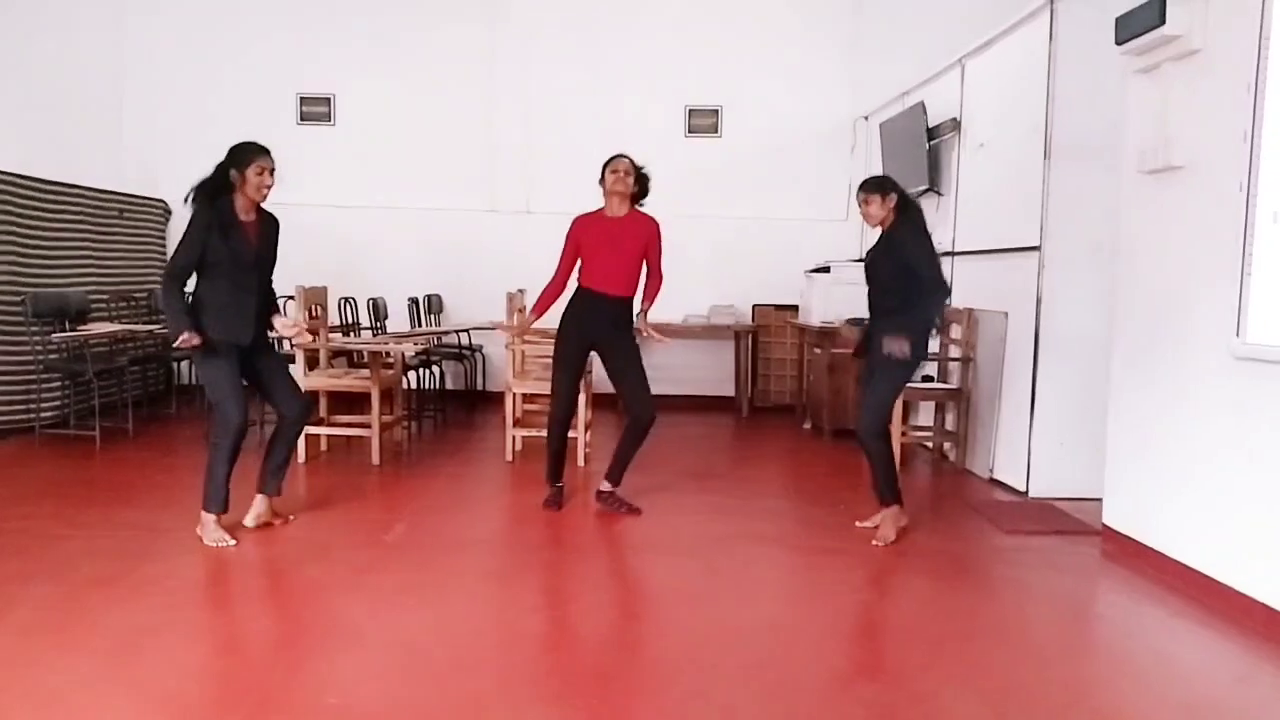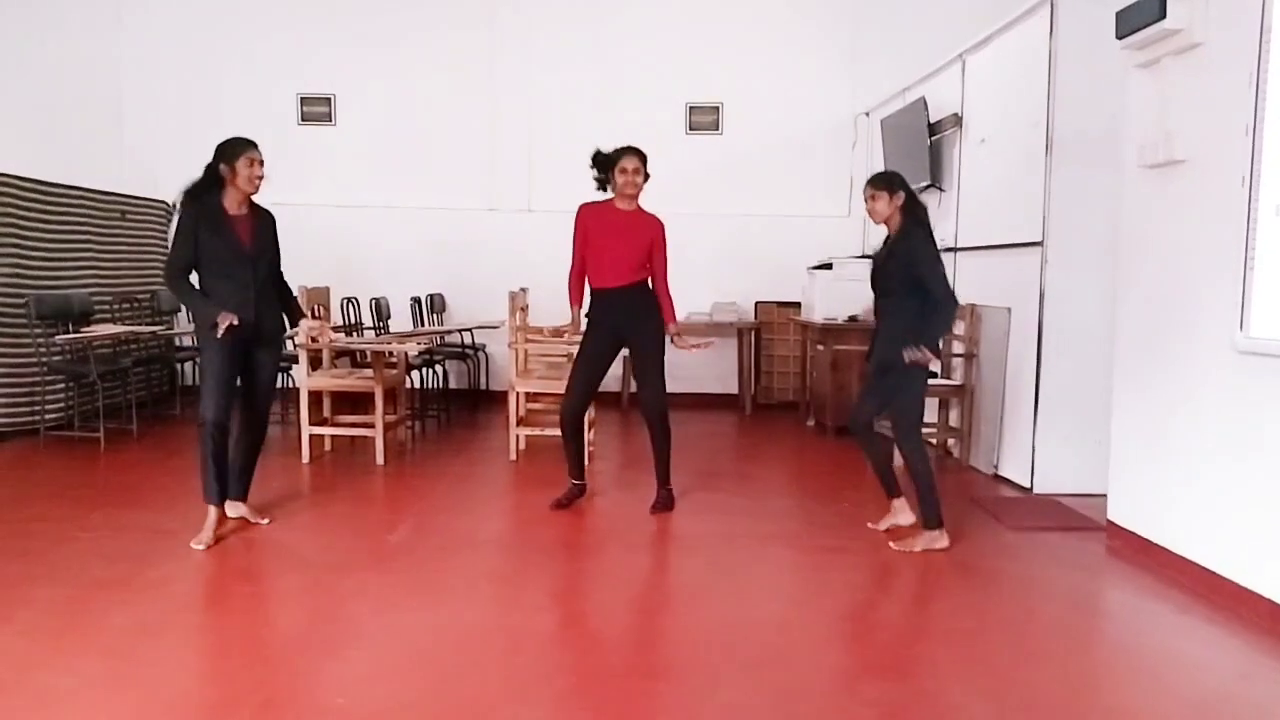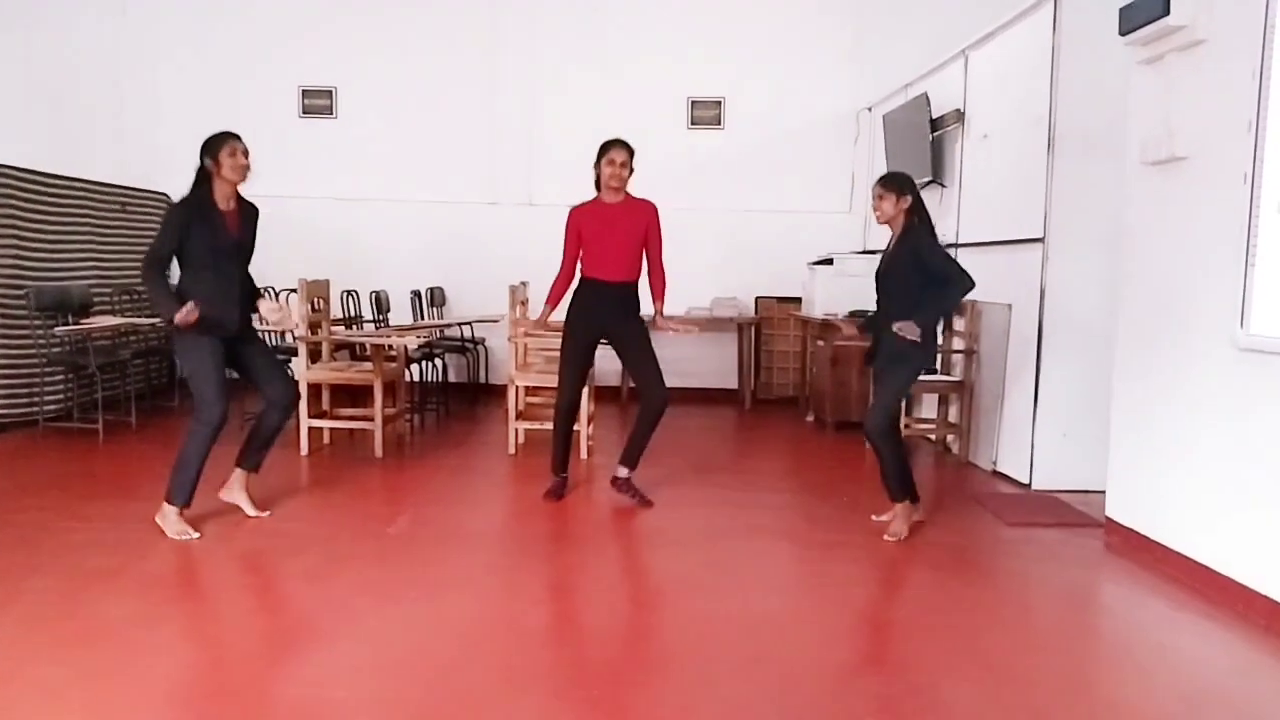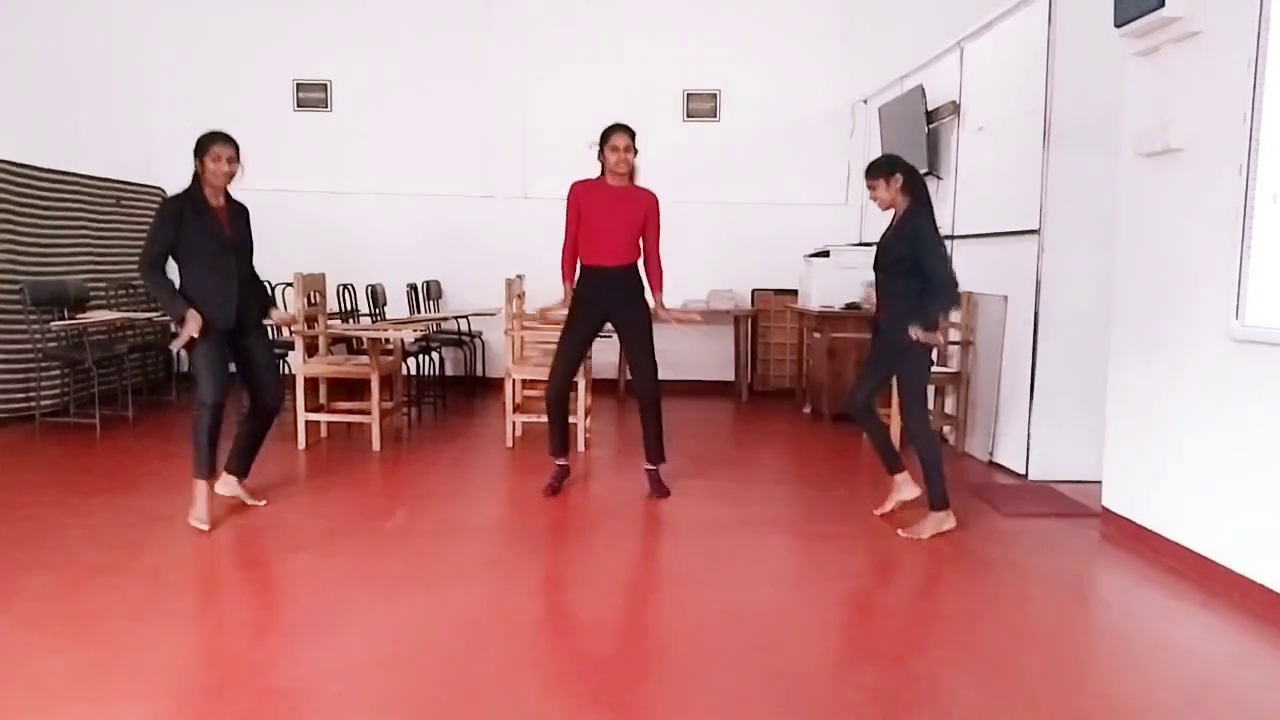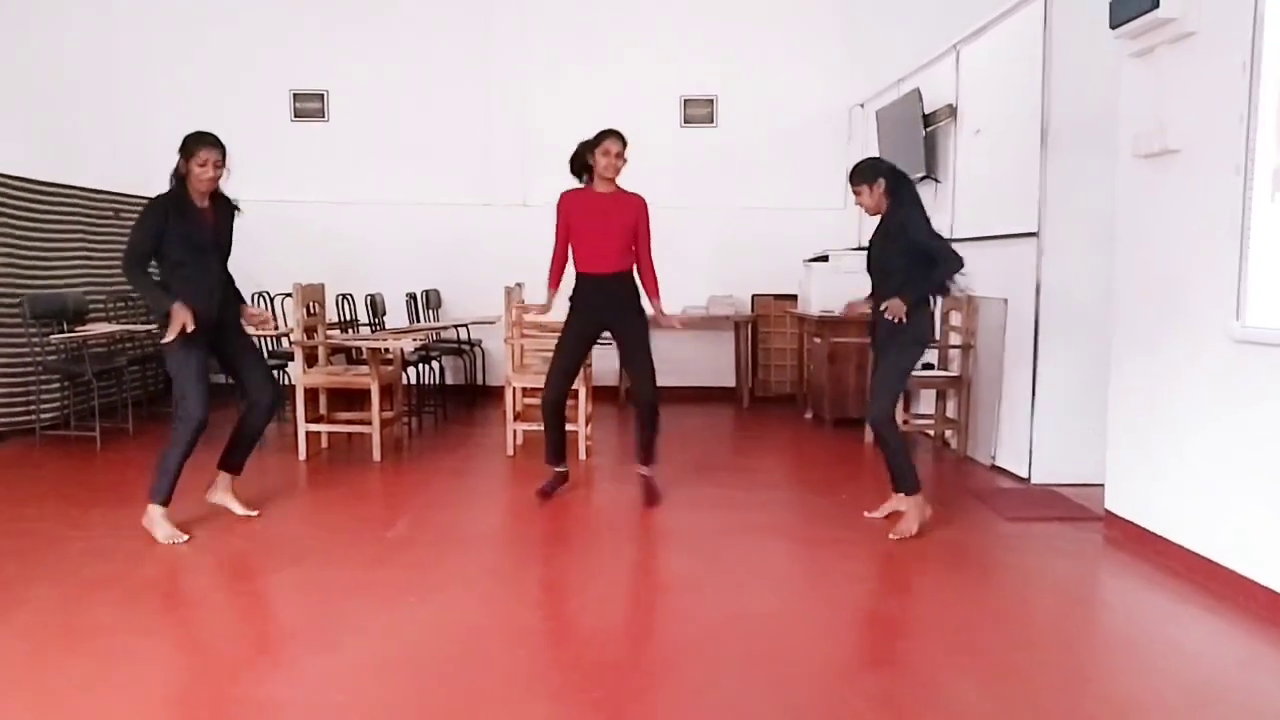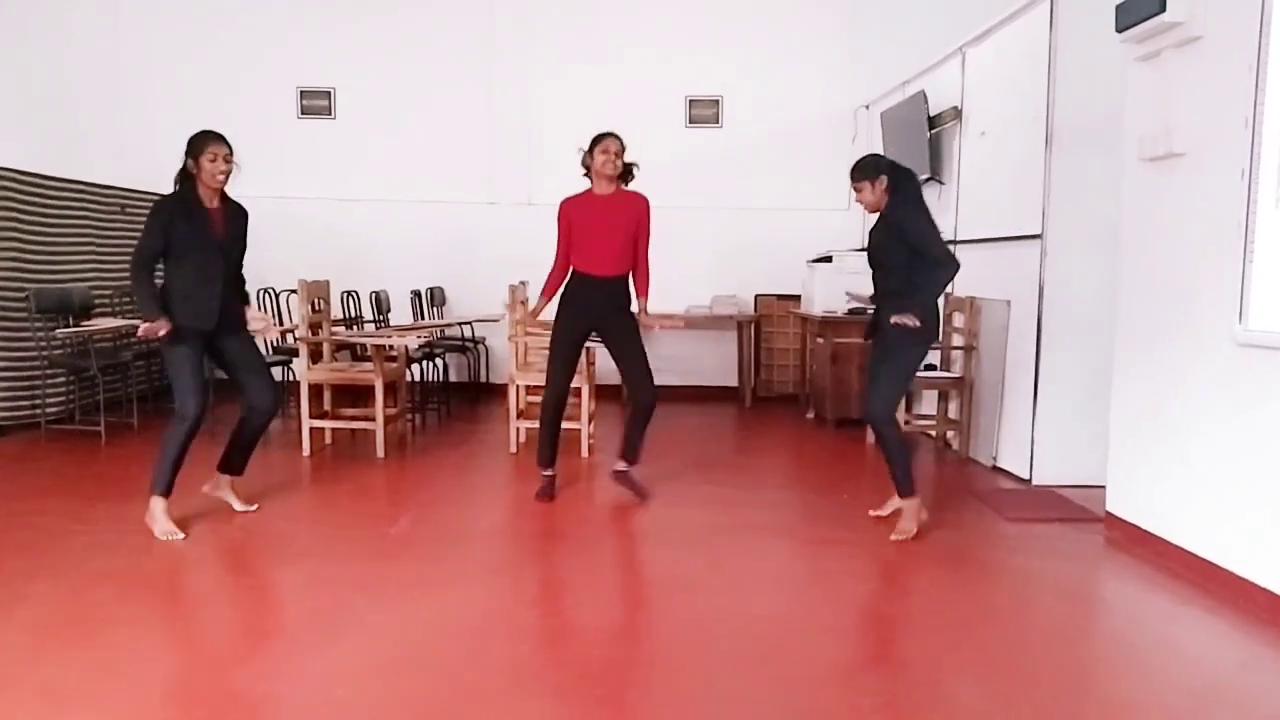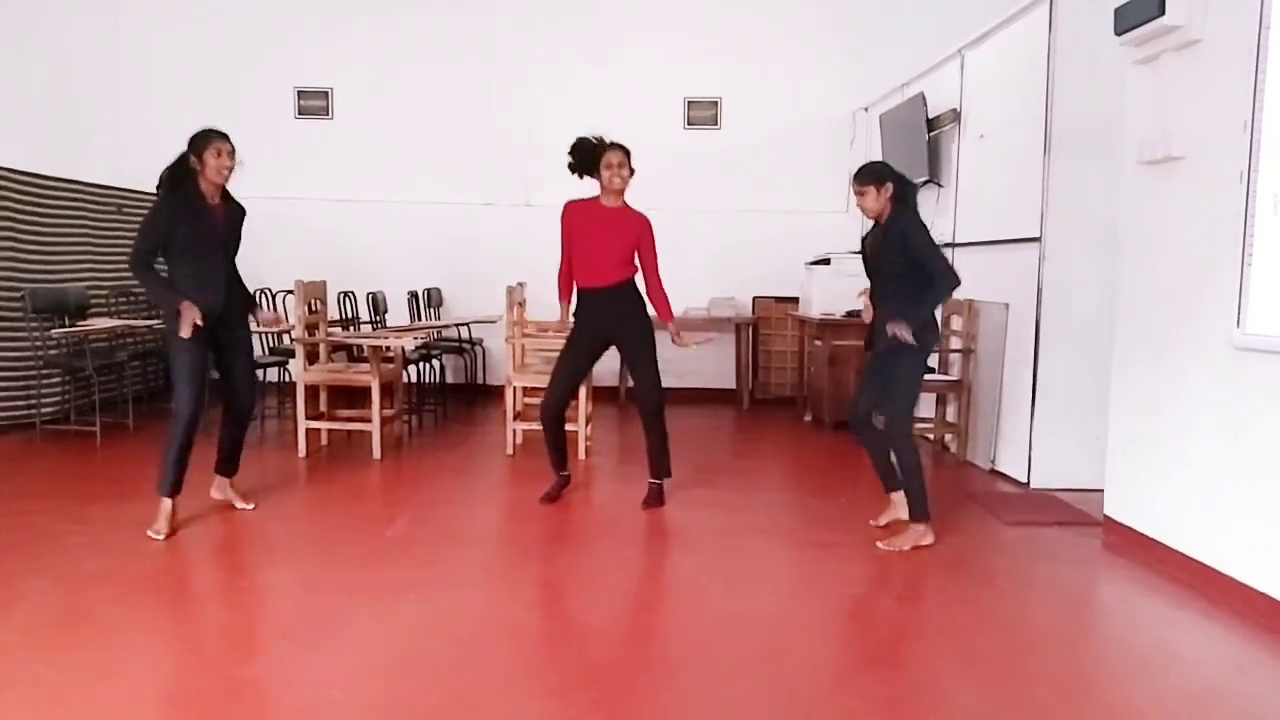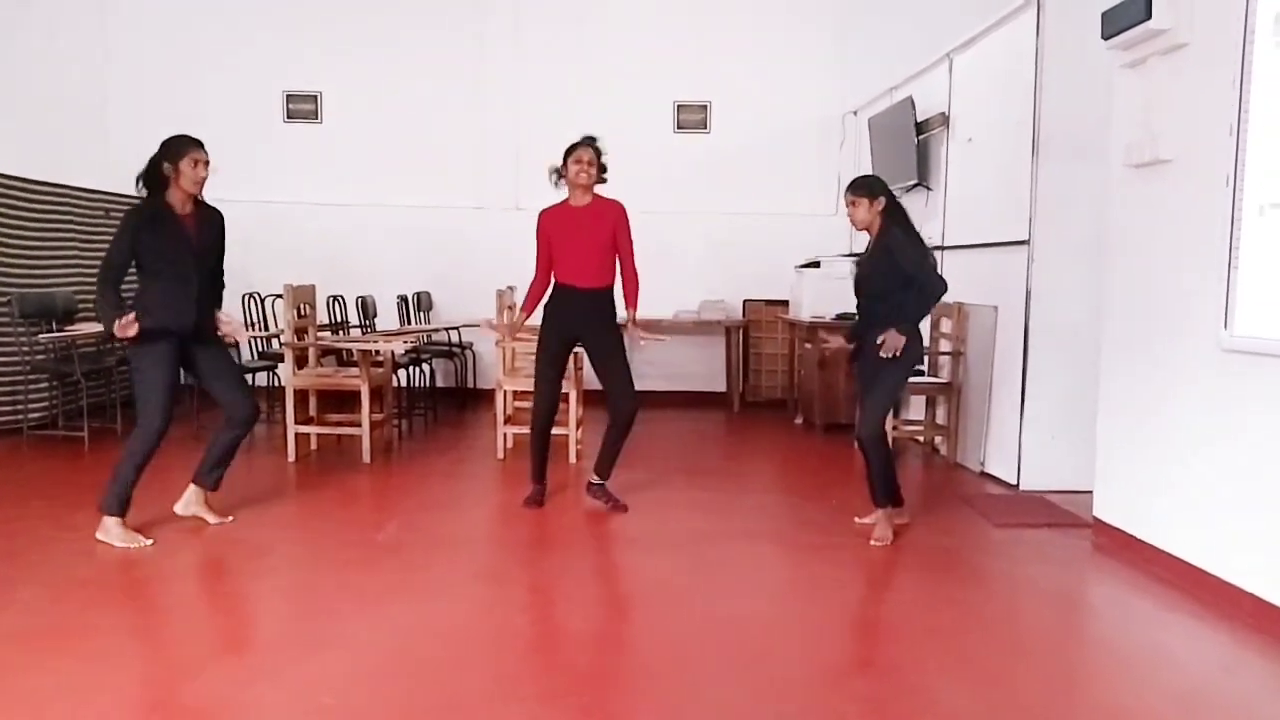
dt=0.4s
person 1, frame 1
left shoulder: (269, 224)
right shoulder: (208, 220)
right elbow: (173, 279)
left wrist: (277, 318)
right wrist: (183, 327)
left hip: (253, 336)
right hip: (214, 337)
left knee: (295, 409)
right knee: (233, 418)
left ankle: (262, 504)
right ankle: (209, 517)
person 1, frame 2
left shoulder: (265, 220)
right shoulder: (197, 216)
right elbow: (176, 276)
left wrist: (299, 318)
right wrist: (212, 313)
left hip: (265, 331)
right hip: (220, 330)
left knee: (257, 416)
right knee: (213, 413)
left ankle: (237, 500)
right ankle: (213, 511)
person 1, frame 3
left shoulder: (249, 213)
right shoulder: (187, 211)
right elbow: (153, 266)
left wrist: (261, 303)
right wrist: (173, 309)
left hip: (238, 326)
right hip: (198, 326)
left knee: (284, 393)
right knee: (213, 412)
left ankle: (238, 482)
right ankle: (171, 508)
person 1, frame 4
left shoulder: (240, 212)
right shoulder: (177, 209)
right elbow: (150, 267)
left wrist: (269, 307)
right wrist: (183, 310)
left hip: (245, 318)
right hip: (205, 321)
left knee: (269, 399)
right knee: (211, 397)
left ankle: (232, 478)
right ankle: (202, 487)
person 1, frame 5
left shoulder: (225, 211)
right shoulder: (162, 209)
right elbow: (133, 265)
left wrist: (240, 305)
right wrist: (172, 305)
left hip: (221, 320)
right hip: (185, 322)
left knee: (265, 394)
right knee: (194, 413)
left ankle: (223, 484)
right ankle: (156, 510)
person 1, frame 6
left shoulder: (237, 213)
right shoulder: (170, 209)
right elbow: (141, 268)
left wrist: (246, 308)
right wrist: (154, 314)
left hip: (226, 323)
right hip: (183, 324)
left knee: (265, 400)
right knee: (191, 408)
left ankle: (223, 480)
right ankle: (158, 504)
person 1, frame 7
left shoulder: (235, 210)
right shoulder: (173, 204)
right elbow: (140, 262)
left wrist: (253, 306)
right wrist: (178, 304)
left hip: (230, 317)
right hip: (190, 319)
left knee: (241, 400)
right knee: (187, 407)
left ankle: (223, 482)
right ankle: (166, 505)
person 1, frame 8
left shoulder: (212, 219)
right shoulder: (143, 217)
right elbow: (109, 276)
left wrist: (217, 313)
right wrist: (116, 319)
left hip: (200, 333)
right hip: (155, 333)
left knee: (243, 410)
right knee: (154, 422)
left ankle: (195, 496)
right ankle: (111, 520)
person 2, frame 1
left shoulder: (906, 238)
right shoulder: (885, 242)
left elbow: (938, 289)
left wrist: (909, 335)
right wrist: (864, 337)
left hip: (899, 347)
right hip: (880, 343)
left knee: (867, 423)
right knee: (875, 425)
left ankle: (893, 509)
right ankle: (888, 508)
person 2, frame 2
left shoulder: (914, 241)
right shoulder: (892, 243)
left elbow: (946, 301)
left wrist: (926, 345)
left hip: (908, 355)
right hip: (889, 350)
left knee: (907, 437)
right knee: (860, 421)
left ankle: (934, 531)
right ankle: (899, 505)
person 2, frame 3
left shoulder: (919, 240)
right shoulder: (894, 244)
left elbow: (962, 283)
left wrist: (922, 323)
right wrist: (862, 327)
left hip: (911, 349)
right hip: (889, 346)
left knee: (876, 423)
right knee: (885, 426)
left ankle: (905, 504)
right ankle: (907, 503)
person 2, frame 4
left shoulder: (918, 224)
right shoulder: (897, 223)
left elbow: (947, 284)
left wrist: (926, 324)
right wrist: (880, 295)
left hip: (912, 337)
right hip: (890, 332)
left knee: (915, 419)
right knee: (859, 401)
left ankle: (940, 512)
right ankle: (902, 481)
person 2, frame 5
left shoulder: (906, 219)
right shoulder: (887, 224)
left elbow: (951, 260)
left wrist: (907, 300)
right wrist: (871, 303)
left hip: (906, 330)
right hip: (889, 329)
left knee: (879, 412)
right knee: (881, 413)
left ankle: (915, 500)
right ankle: (902, 495)
person 2, frame 6
left shoulder: (904, 215)
right shoulder: (888, 220)
left elbow: (945, 263)
left wrist: (915, 309)
right wrist: (876, 299)
left hip: (908, 328)
right hip: (889, 326)
left knee: (879, 409)
right knee: (874, 408)
left ankle: (912, 502)
right ankle: (904, 492)
person 2, frame 7
left shoulder: (907, 226)
right shoulder: (878, 232)
left elbow: (947, 278)
left wrist: (912, 321)
right wrist: (873, 301)
left hip: (908, 340)
right hip: (886, 339)
left knee: (897, 425)
right knee: (859, 415)
left ankle: (920, 525)
right ankle: (898, 498)
person 2, frame 8
left shoulder: (895, 240)
right shoulder: (873, 247)
left elbow: (936, 285)
left wrist: (903, 330)
right wrist: (851, 337)
left hip: (895, 352)
right hip: (871, 349)
left knee: (868, 427)
right knee: (869, 429)
left ankle: (886, 512)
right ankle: (892, 507)
person 3, frame 1
left shoulder: (647, 226)
right shoulder: (582, 224)
left elbow: (654, 275)
right elbow: (561, 276)
left wrist: (643, 313)
right wrist: (532, 316)
left hip: (618, 322)
right hip: (580, 316)
left knee: (643, 411)
right knee: (561, 409)
left ankle: (607, 488)
right ankle: (555, 485)
person 3, frame 2
left shoulder: (653, 225)
right shoulder: (588, 214)
left elbow: (660, 280)
right elbow: (578, 269)
left wrist: (672, 329)
right wrist: (575, 315)
left hip: (641, 312)
right hip: (602, 314)
left knee: (653, 406)
right knee: (571, 407)
left ankle: (664, 488)
right ankle: (577, 482)
person 3, frame 3
left shoulder: (646, 211)
right shoulder: (580, 215)
left elbow: (655, 266)
right elbow: (567, 268)
left wrist: (659, 311)
right wrist: (547, 310)
left hip: (627, 309)
right hip: (588, 306)
left knee: (656, 395)
right knee: (567, 398)
left ankle: (623, 473)
right ankle: (559, 475)
person 3, frame 4
left shoulder: (646, 200)
right shoulder: (580, 192)
left elbow: (651, 254)
right elbow: (570, 247)
left wrist: (658, 301)
right wrist: (567, 291)
left hip: (629, 292)
right hip: (589, 291)
left knee: (648, 385)
right knee: (557, 384)
left ankle: (653, 468)
right ankle: (561, 464)
person 3, frame 5
left shoulder: (635, 204)
right shoulder: (569, 201)
left elbow: (644, 260)
right elbow: (560, 254)
left wrist: (657, 307)
right wrist: (550, 296)
left hip: (625, 299)
right hip: (585, 298)
left knee: (645, 393)
right knee: (554, 391)
left ankle: (645, 471)
right ankle: (559, 469)
person 3, frame 6
left shoulder: (637, 204)
right shoulder: (570, 207)
left elbow: (640, 261)
right elbow: (562, 261)
left wrist: (643, 306)
right wrist: (542, 302)
left hip: (616, 302)
right hip: (577, 299)
left knee: (645, 392)
right knee: (555, 393)
left ankle: (624, 466)
right ankle: (548, 473)
person 3, frame 7
left shoulder: (639, 222)
right shoulder: (574, 211)
left elbow: (651, 276)
right elbow: (568, 263)
left wrist: (671, 325)
right wrist: (563, 309)
left hip: (628, 309)
right hip: (589, 312)
left knee: (650, 400)
right knee: (552, 402)
left ankle: (657, 482)
right ankle: (561, 475)
person 3, frame 8
left shoulder: (613, 211)
right shoulder: (548, 217)
left elbow: (628, 267)
right elbow: (542, 275)
left wrist: (631, 313)
right wrist: (521, 316)
left hip: (600, 312)
right hip: (560, 311)
left knee: (625, 405)
right knee: (544, 406)
left ankle: (598, 481)
right ankle: (538, 482)
